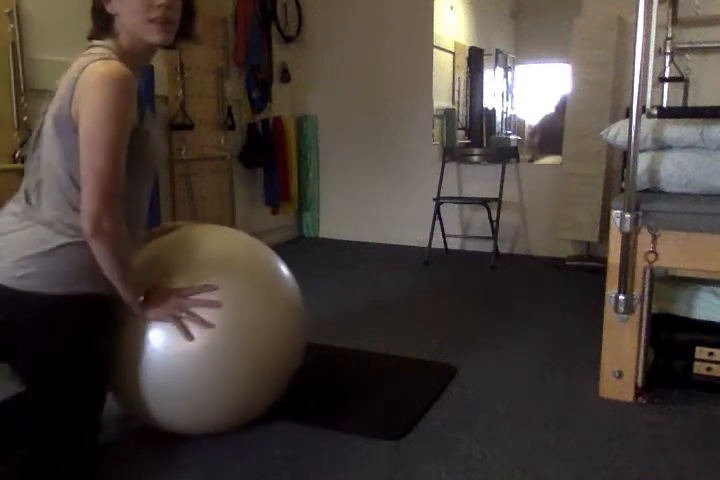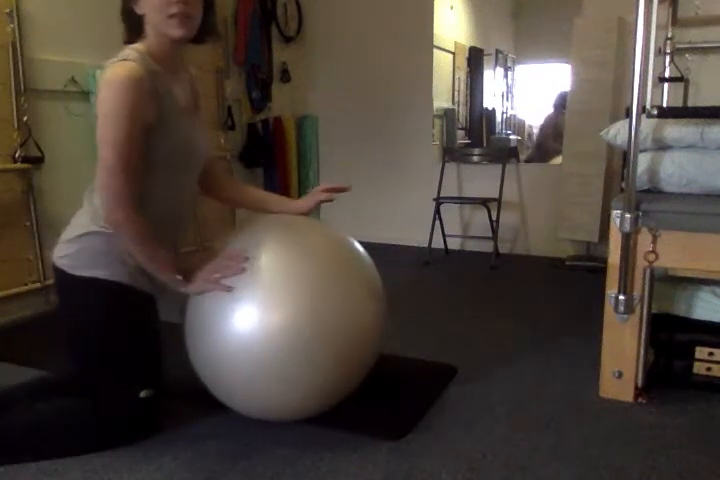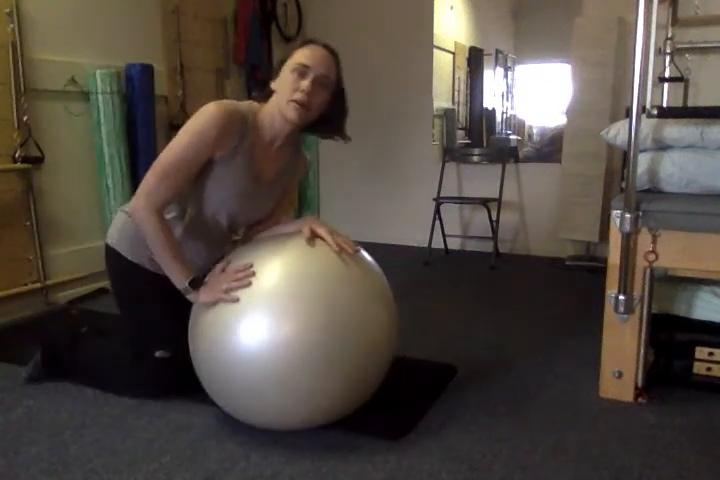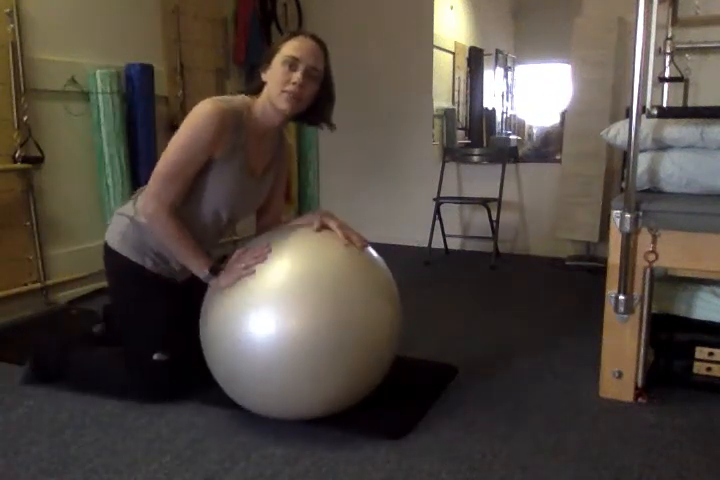
dt=1s
person 1, frame 1
left shoulder: (97, 65)
right shoulder: (110, 78)
right elbow: (97, 219)
left wrist: (140, 237)
right wrist: (142, 300)
right hip: (57, 280)
left knee: (53, 410)
person 1, frame 2
left shoulder: (185, 81)
right shoulder: (128, 77)
left elbow: (209, 178)
right elbow: (116, 208)
left wrist: (293, 205)
right wrist: (182, 276)
left hip: (128, 265)
right hip: (102, 268)
left knee: (107, 386)
right knee: (129, 414)
person 1, frame 3
left shoulder: (296, 162)
right shoulder: (222, 119)
left elbow: (254, 233)
right elbow: (146, 204)
left wrist: (301, 226)
right wrist: (193, 286)
left hip: (200, 259)
right hip: (142, 251)
right knee: (167, 376)
left ankle: (94, 336)
right ankle: (62, 351)
person 1, frame 4
left shoulder: (280, 150)
right shoulder: (217, 115)
left elbow: (267, 230)
right elbow: (154, 206)
left wrist: (313, 220)
right wrist: (214, 273)
left hip: (187, 257)
right hip: (141, 252)
left knee: (207, 356)
right knee: (164, 381)
left ankle: (120, 327)
right ankle: (53, 358)
